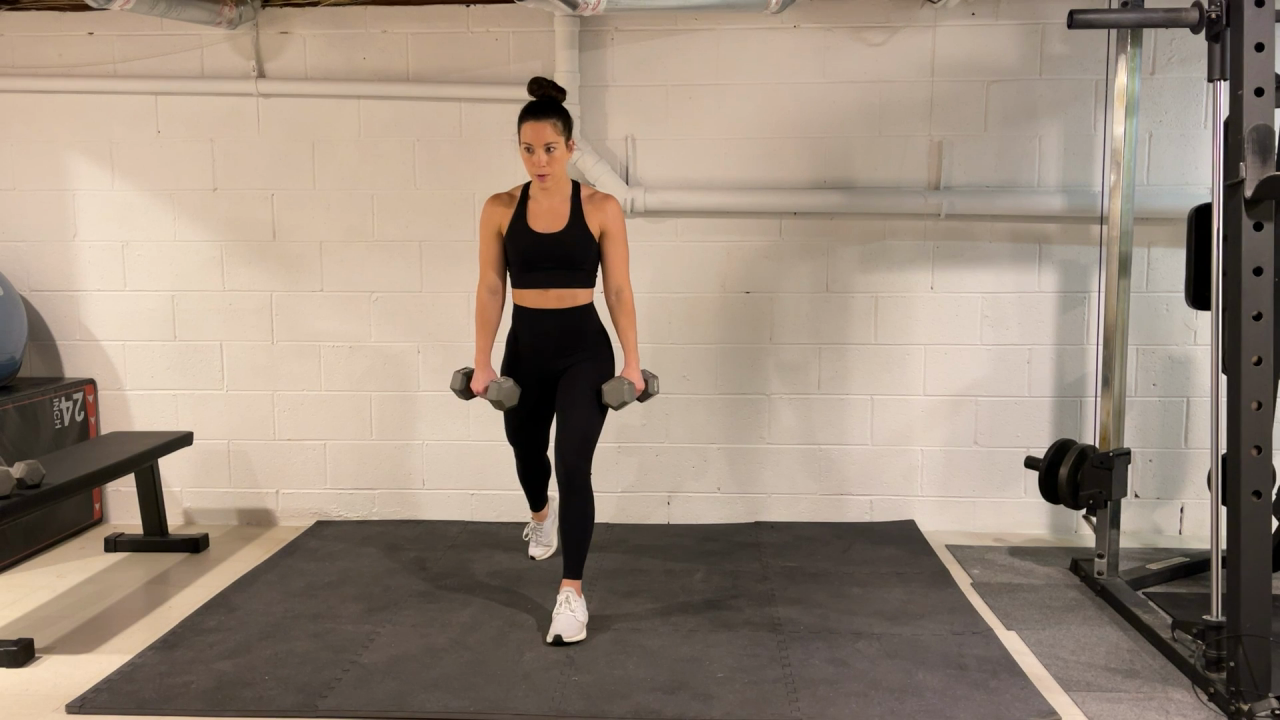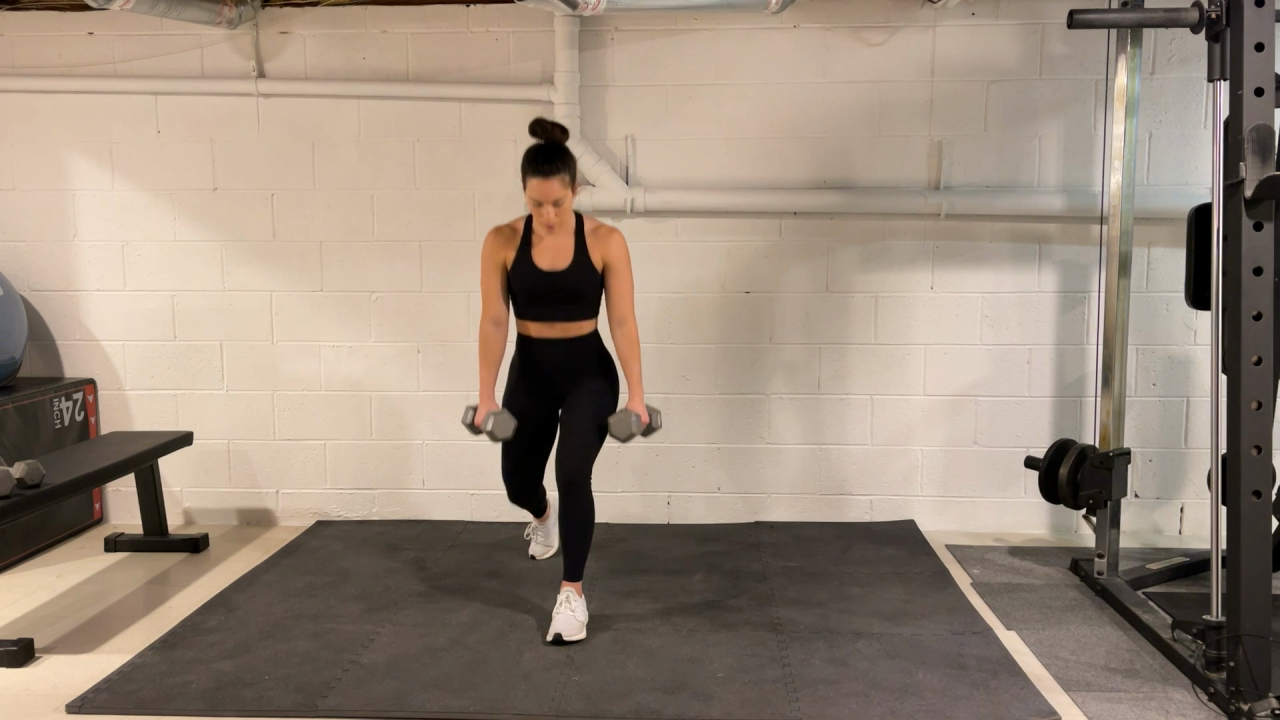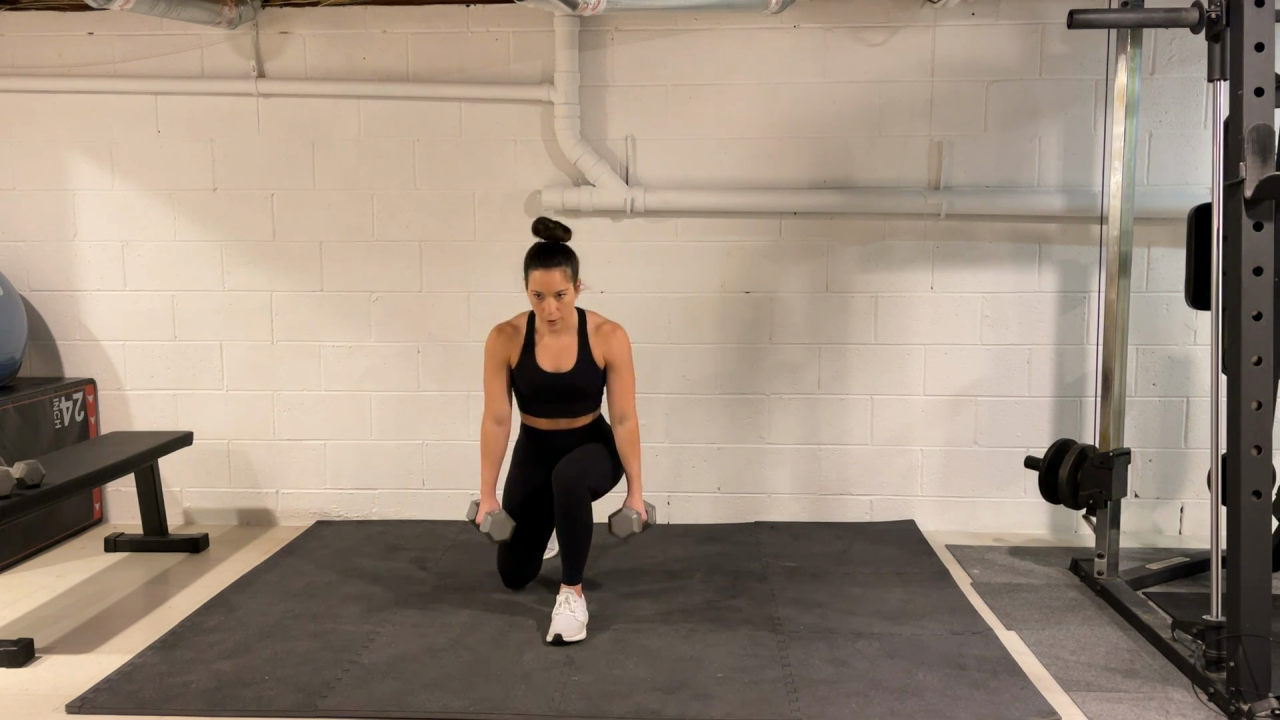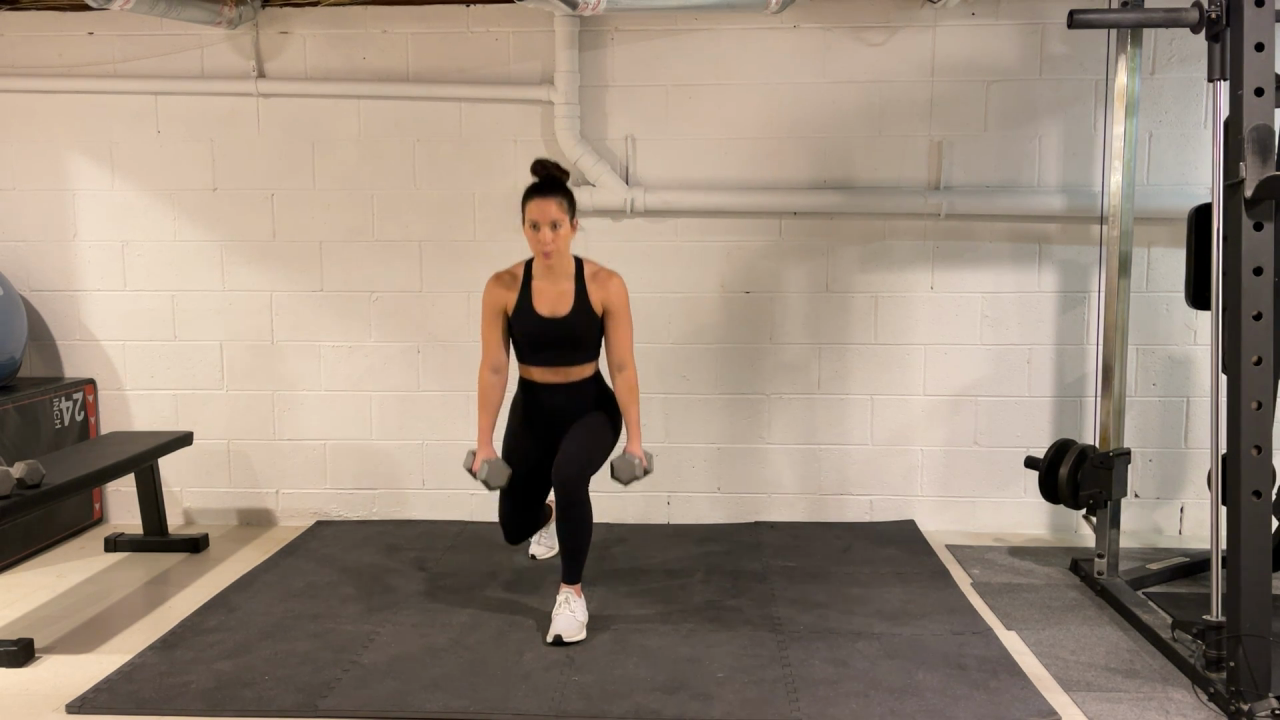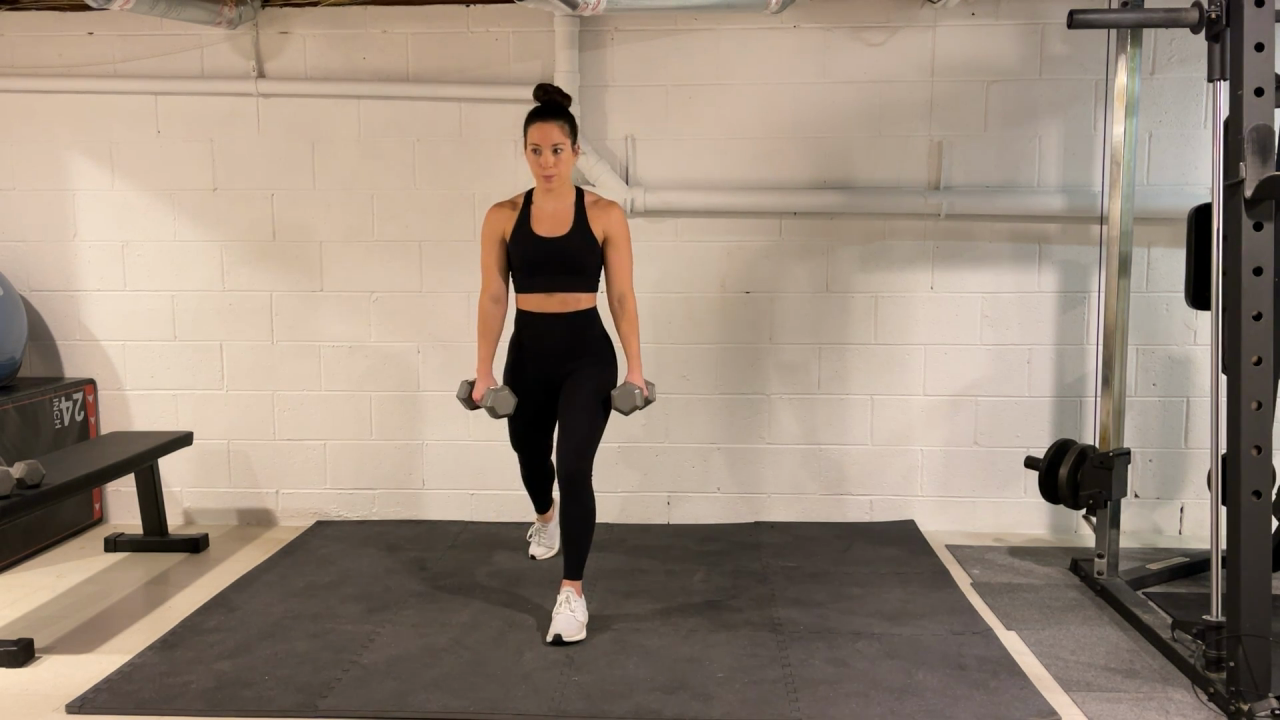
dt=0.5s
person 1, frame 1
left shoulder: (601, 208)
right shoulder: (500, 208)
left elbow: (618, 289)
right elbow: (491, 288)
left wrist: (631, 360)
right wrist: (482, 361)
left hip: (584, 350)
right hip: (524, 350)
left knee: (574, 467)
right knee: (526, 450)
left ankle: (572, 593)
right ankle: (541, 514)
person 1, frame 2
left shoulder: (606, 241)
right shoulder: (502, 242)
left elbow: (623, 322)
right elbow: (493, 321)
left wrist: (636, 393)
right wrist: (486, 394)
left hip: (588, 371)
right hip: (530, 372)
left knee: (572, 470)
right knee: (517, 483)
left ankle: (572, 592)
right ankle: (544, 515)
person 1, frame 3
left shoulder: (609, 337)
right shoulder: (504, 338)
left elbow: (624, 419)
right elbow: (496, 420)
left wrist: (635, 489)
right wrist: (487, 493)
left hip: (591, 445)
right hip: (534, 452)
left knee: (569, 480)
right knee: (515, 573)
left ankle: (572, 594)
right ankle: (548, 524)
person 1, frame 4
left shoulder: (606, 284)
right shoulder: (503, 287)
left elbow: (623, 367)
right elbow: (494, 369)
left wrist: (633, 435)
right wrist: (485, 441)
left hip: (590, 407)
right hip: (531, 411)
left knee: (568, 479)
right knee: (515, 527)
left ankle: (572, 594)
right ankle: (548, 518)
person 1, frame 5
left shoulder: (605, 214)
right shoulder: (503, 216)
left elbow: (621, 295)
right elbow: (492, 298)
left wrist: (634, 366)
right wrist: (484, 370)
left hip: (587, 353)
right hip: (527, 354)
left knee: (575, 469)
right knee: (529, 454)
left ankle: (572, 593)
right ankle: (545, 515)
